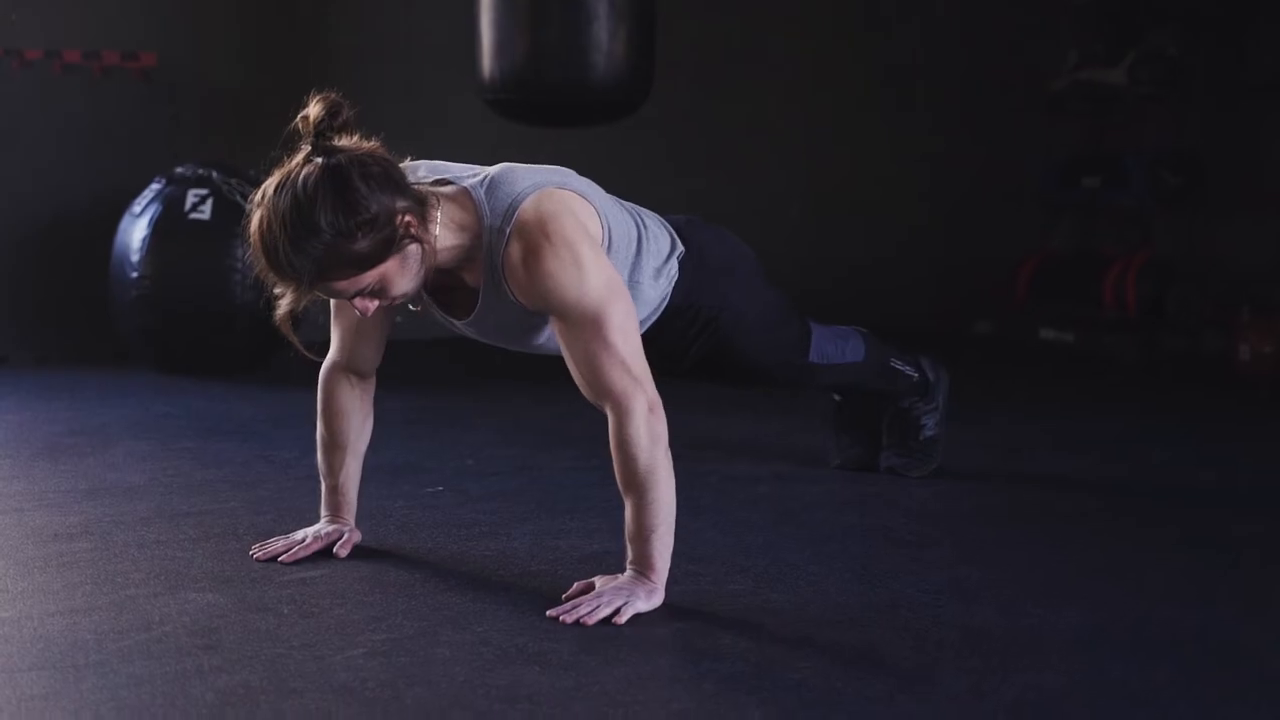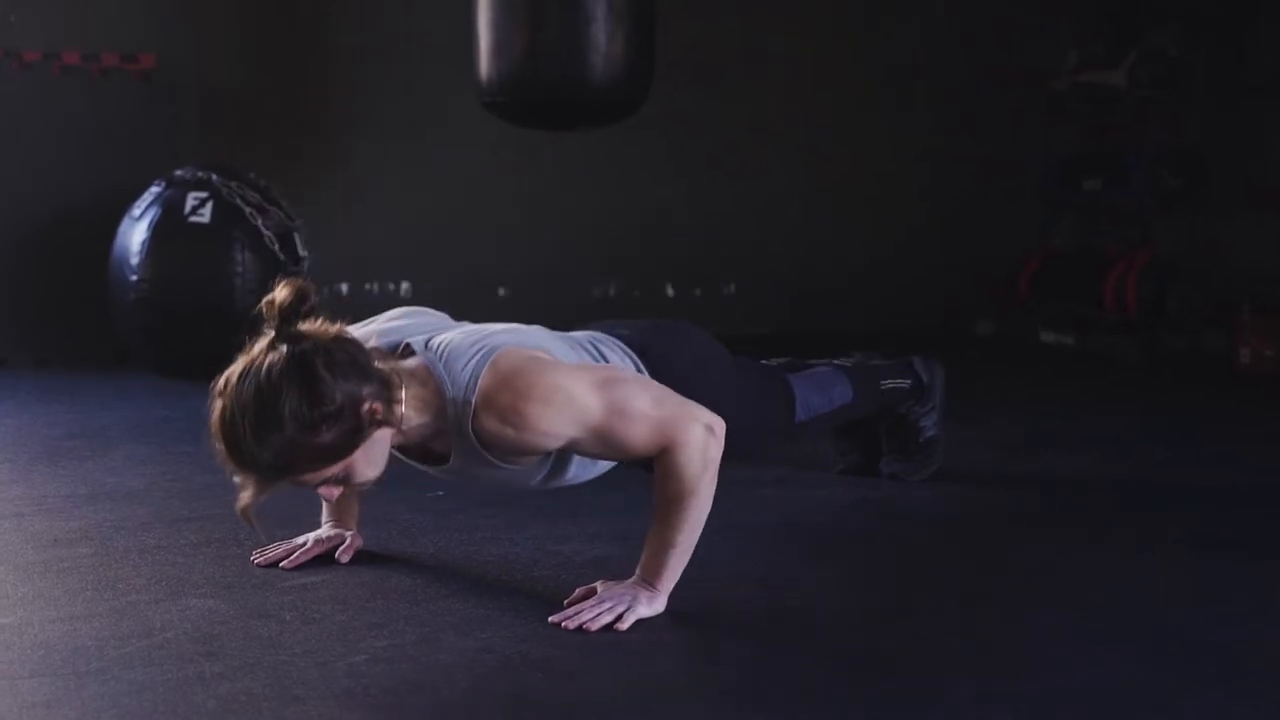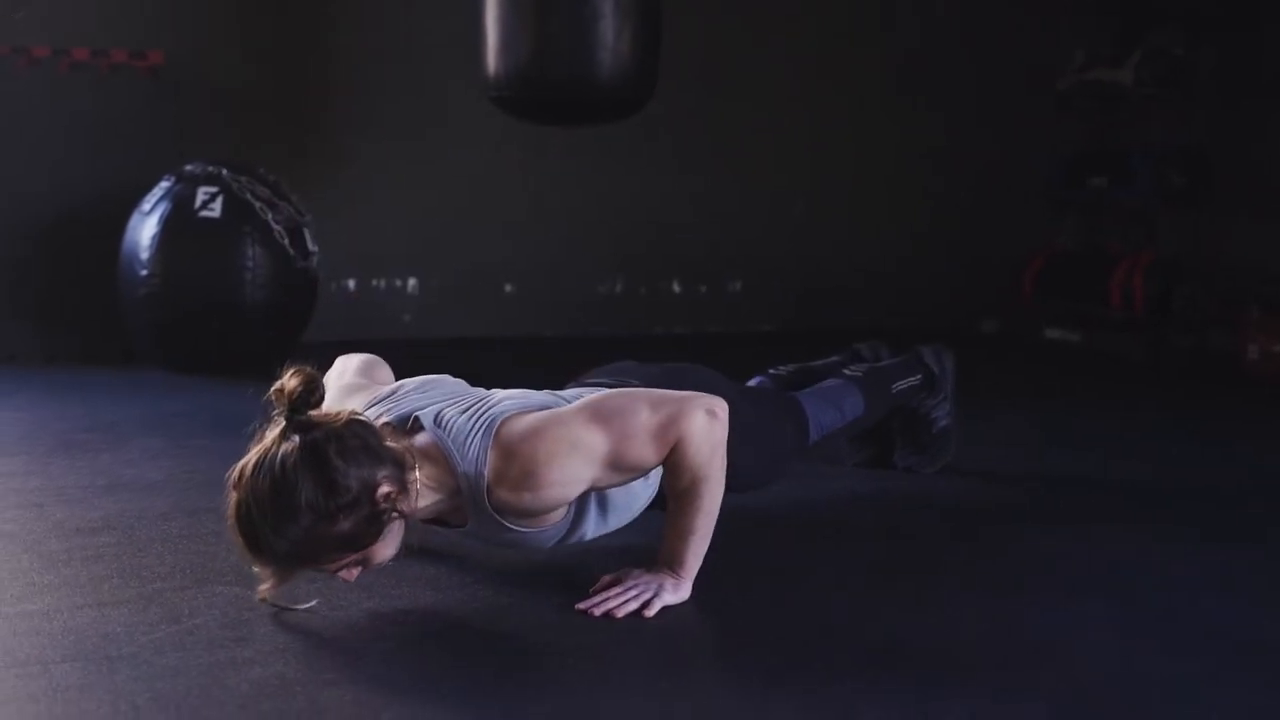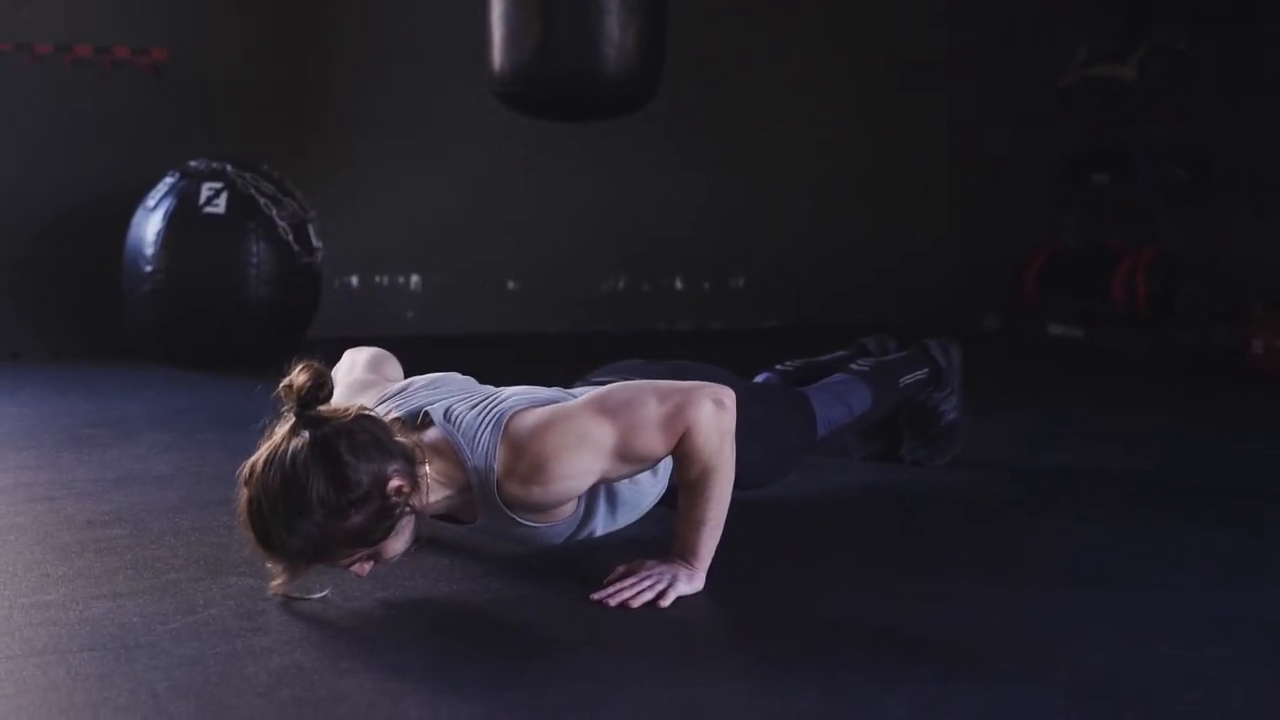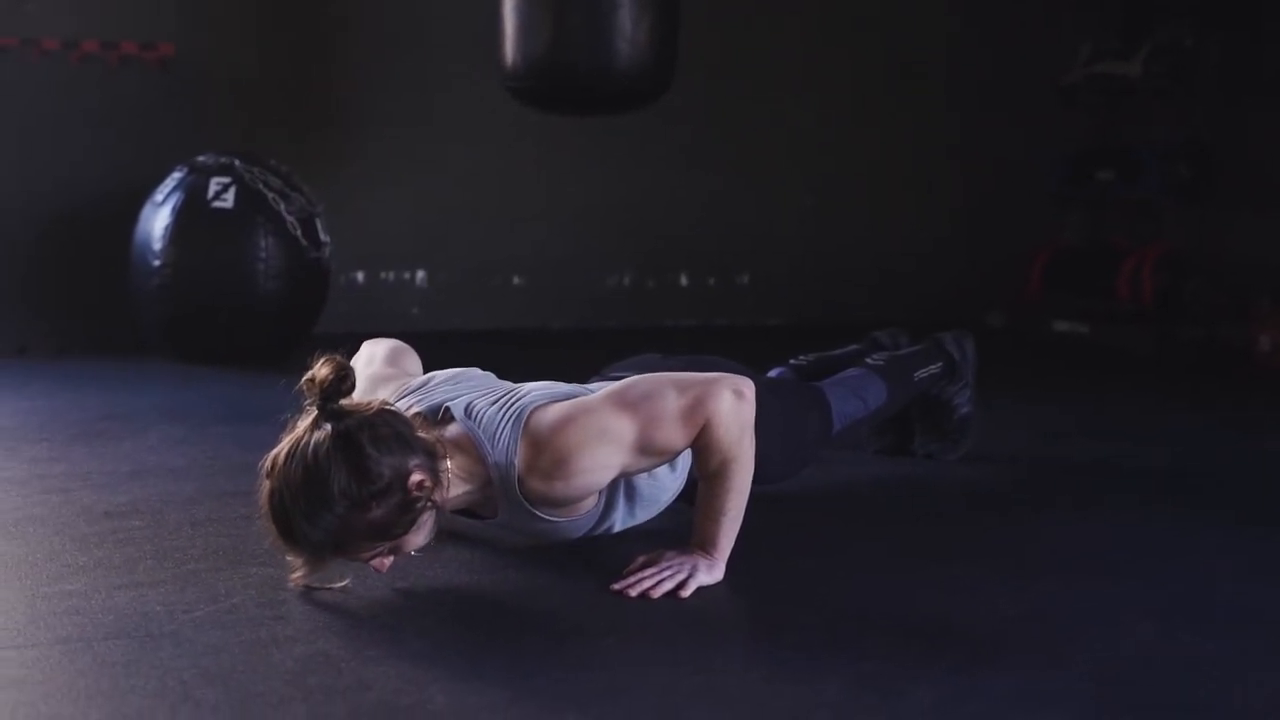
dt=1s
person 1, frame 1
left shoulder: (539, 239)
right shoulder: (376, 224)
left elbow: (635, 406)
right elbow: (347, 371)
left wrist: (648, 578)
right wrist: (337, 514)
left hip: (690, 282)
right hip: (624, 298)
left knee: (798, 355)
right knee: (792, 368)
left ankle: (912, 382)
right ankle: (861, 409)
person 1, frame 2
left shoulder: (506, 399)
right shoulder: (347, 364)
left elbow: (697, 434)
left wrist: (652, 587)
right wrist: (340, 524)
left hip: (663, 376)
right hip: (595, 364)
left knee: (784, 402)
right knee: (782, 401)
left ankle: (905, 383)
right ankle: (852, 378)
person 1, frame 3
left shoulder: (520, 472)
right shoulder: (357, 419)
left elbow: (700, 420)
left wrist: (677, 574)
right wrist: (356, 529)
left hip: (686, 419)
right hip: (605, 402)
left knee: (795, 421)
right knee: (771, 396)
left ankle: (916, 377)
right ankle: (853, 362)
person 1, frame 4
left shoulder: (532, 468)
right shoulder: (362, 417)
left elbow: (708, 408)
right elbow: (367, 356)
left wrist: (690, 566)
right wrist: (373, 524)
left hip: (694, 422)
right hip: (615, 401)
left knee: (805, 417)
right knee: (775, 391)
left ankle: (923, 371)
right ankle: (860, 356)
person 1, frame 5
left shoulder: (551, 462)
right shoulder: (382, 414)
left elbow: (728, 400)
right elbow: (384, 349)
left wrist: (710, 556)
right wrist: (396, 517)
left hip: (707, 416)
right hip: (628, 394)
left knee: (822, 411)
right knee: (790, 385)
left ankle: (937, 364)
right ankle: (874, 352)
